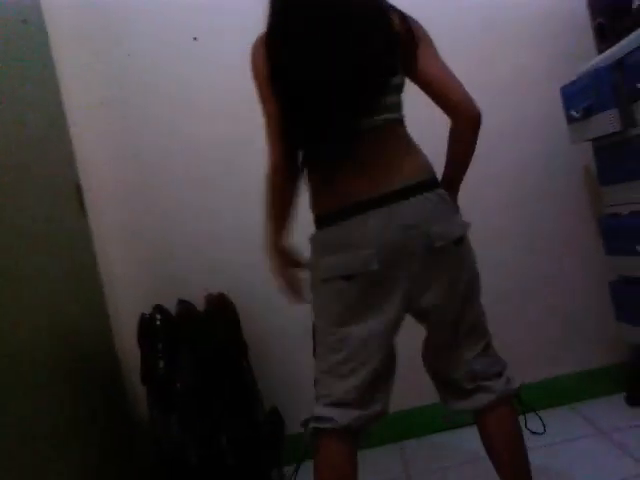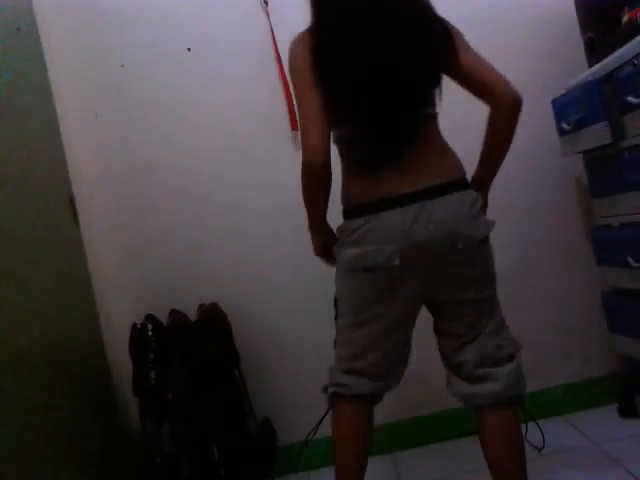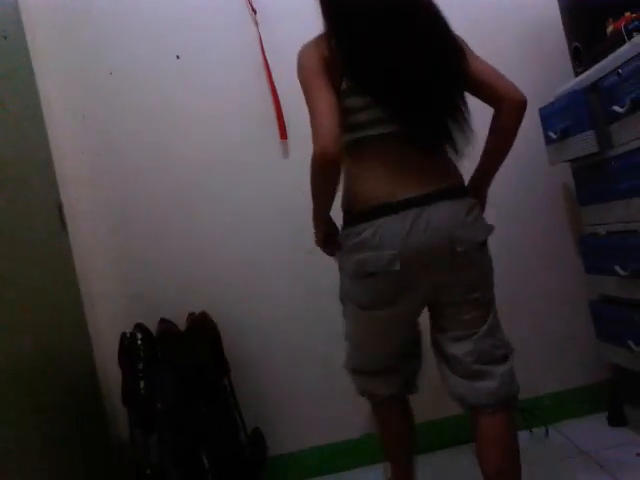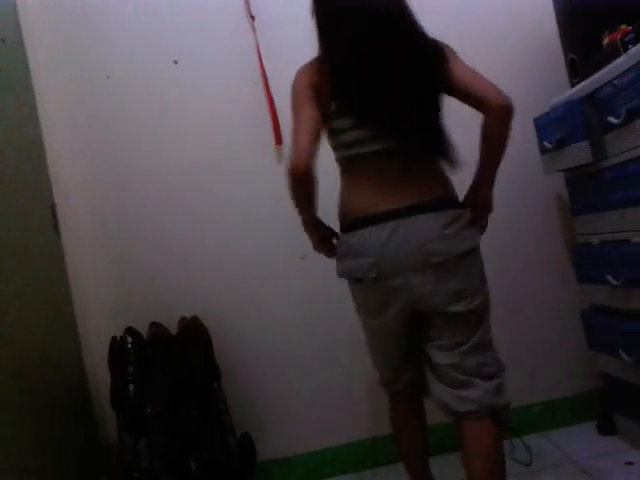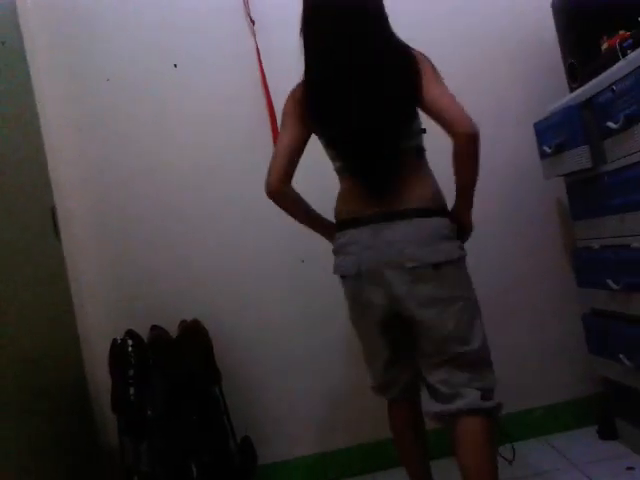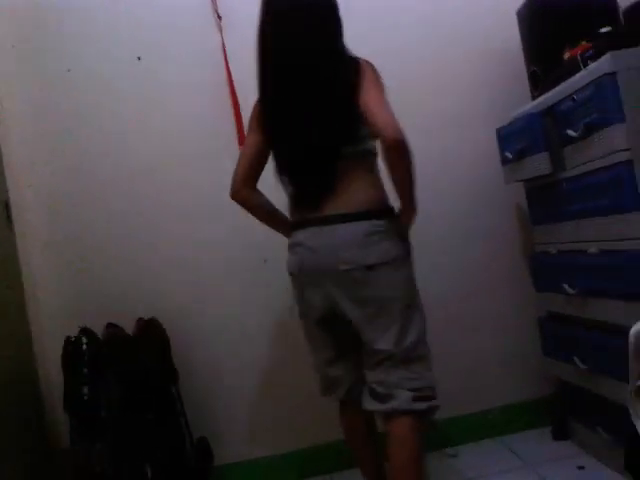
dt=0.2s
person 1, frame 1
left shoulder: (272, 47)
left elbow: (283, 164)
right elbow: (465, 112)
left wrist: (276, 241)
right wrist: (447, 193)
left hip: (345, 238)
right hip: (425, 215)
left knee: (341, 402)
right knee: (477, 373)
person 1, frame 2
left shoulder: (311, 46)
left elbow: (315, 158)
right elbow: (508, 101)
left wrist: (317, 227)
right wrist: (478, 187)
left hip: (374, 230)
right hip: (453, 213)
left knee: (355, 381)
right knee: (488, 369)
person 1, frame 3
left shoulder: (321, 53)
left elbow: (327, 150)
right elbow: (512, 101)
left wrist: (320, 221)
right wrist: (478, 187)
left hip: (376, 236)
right hip: (452, 218)
left knee: (384, 383)
right knee: (485, 377)
person 1, frame 4
left shoulder: (315, 75)
right shoulder: (424, 50)
left elbow: (301, 165)
right elbow: (498, 106)
left wrist: (313, 225)
right wrist: (482, 192)
left hip: (368, 245)
right hip: (441, 229)
left knee: (401, 385)
right knee: (473, 387)
person 1, frame 5
left shoulder: (307, 94)
right shoulder: (407, 63)
left elbow: (276, 184)
right elbow: (464, 130)
left wrist: (328, 229)
right wrist: (464, 207)
left hip: (358, 248)
right hip: (424, 236)
left knee: (397, 385)
right knee: (464, 387)
person 1, frame 6
left shoulder: (269, 99)
right shoulder: (355, 72)
left elbow: (240, 188)
right elbow: (392, 137)
right wrist: (407, 207)
left hip: (307, 250)
right hip: (365, 240)
left knee: (346, 385)
right knee: (402, 384)
